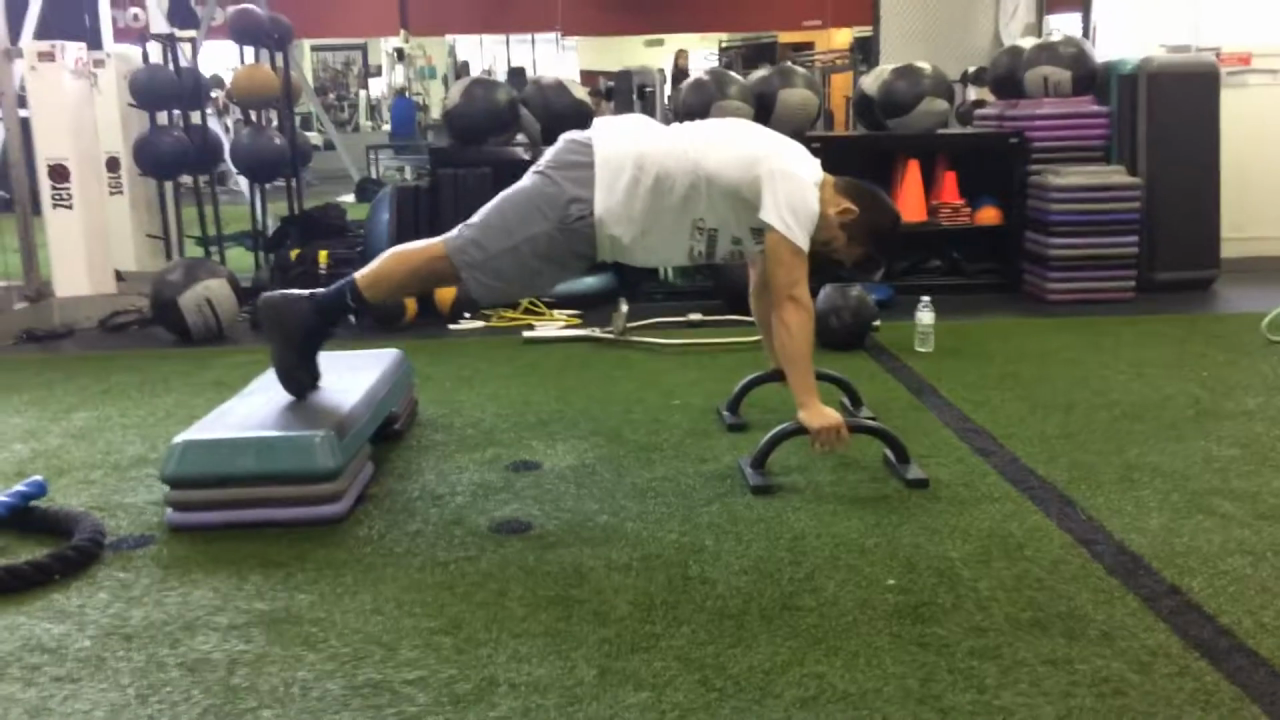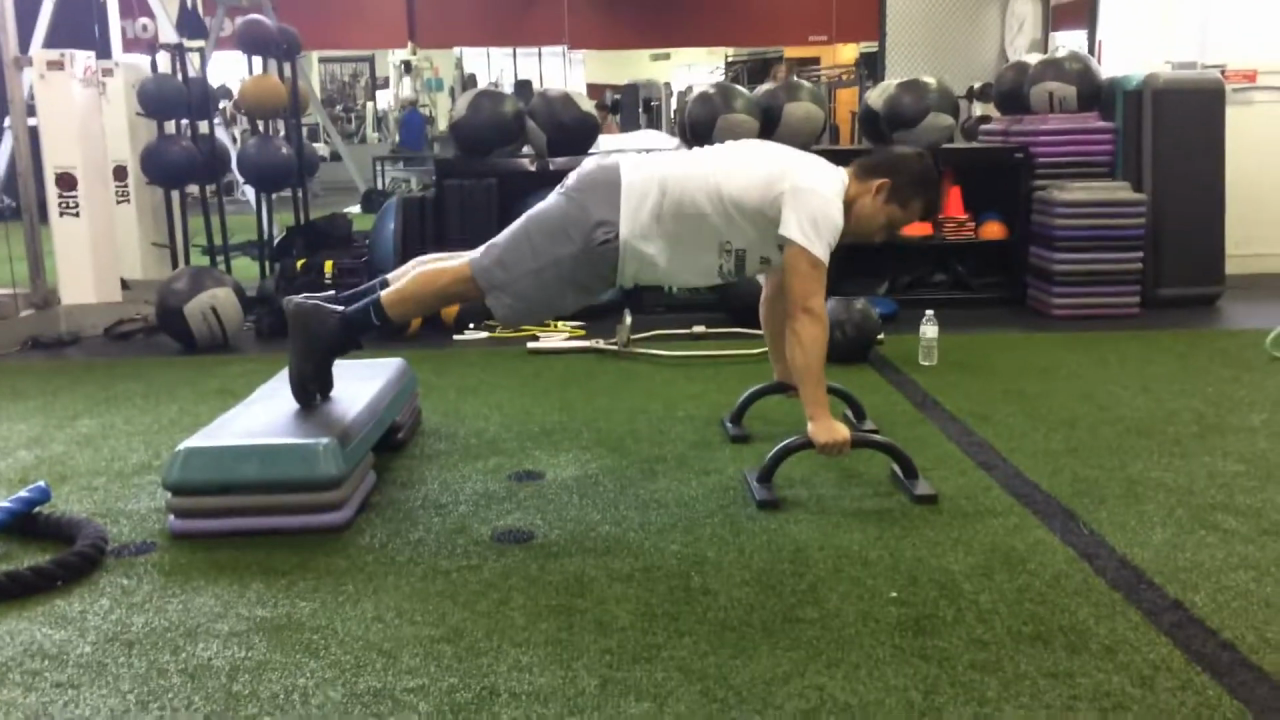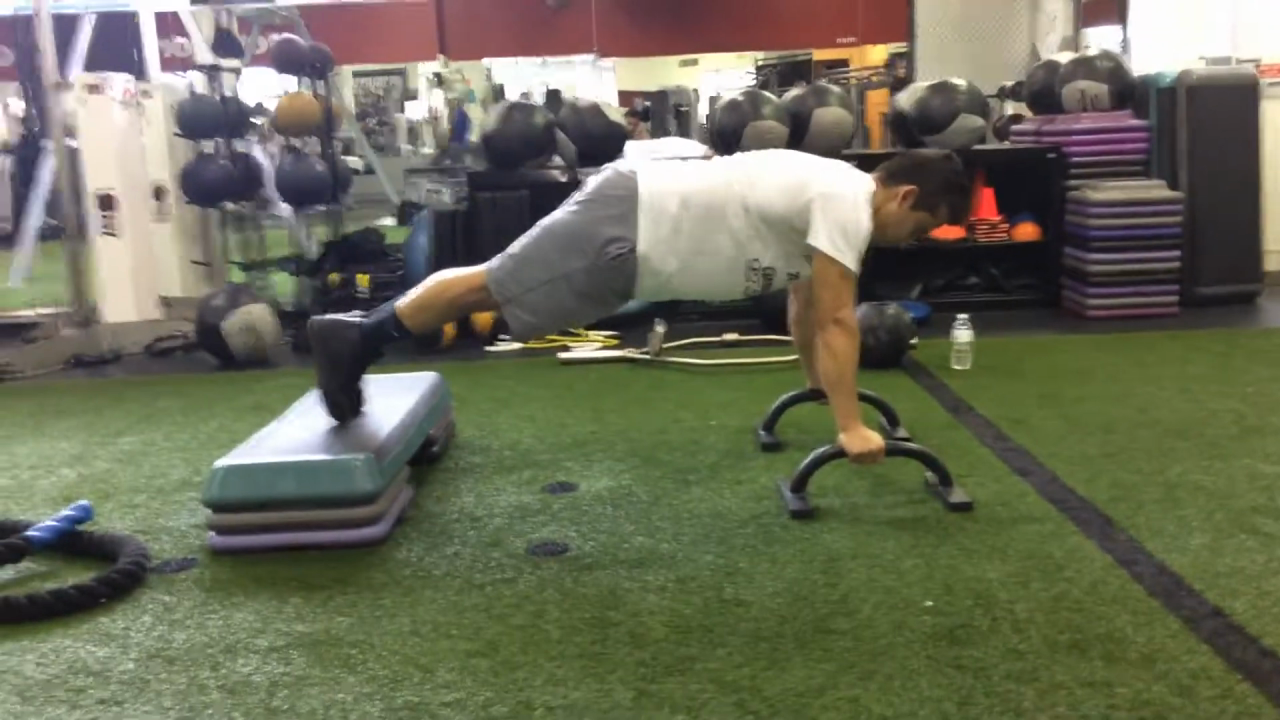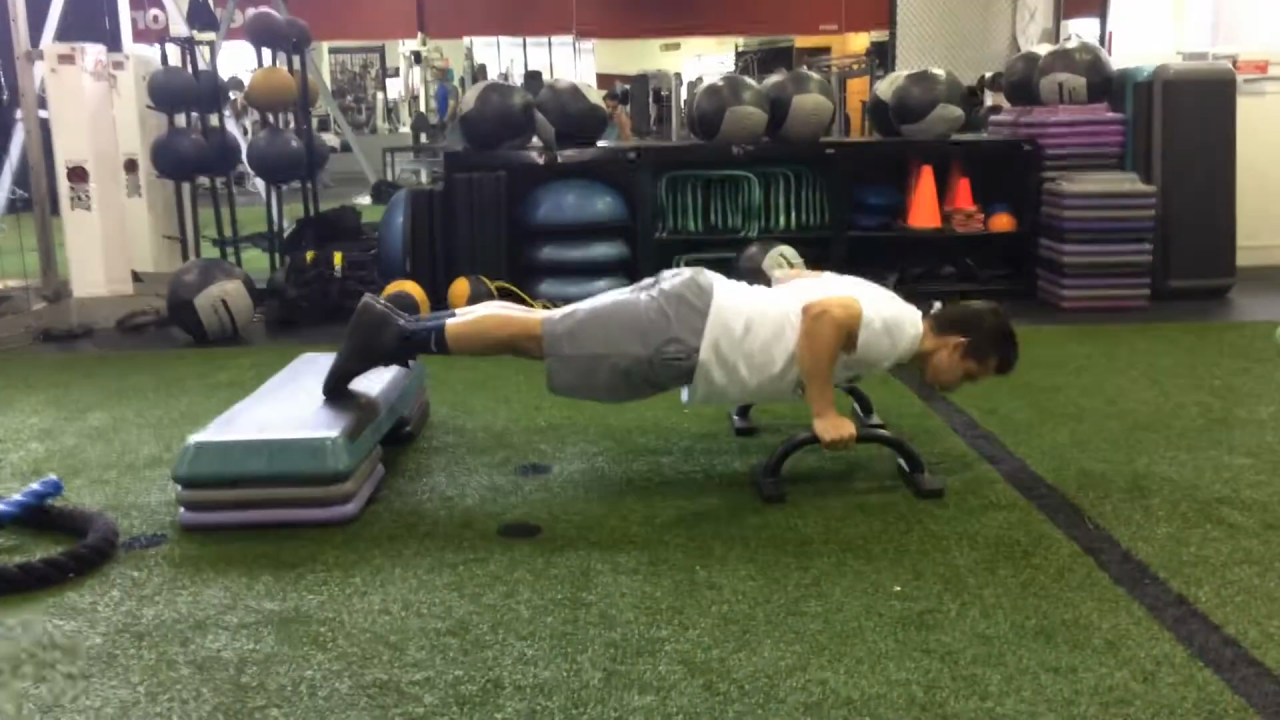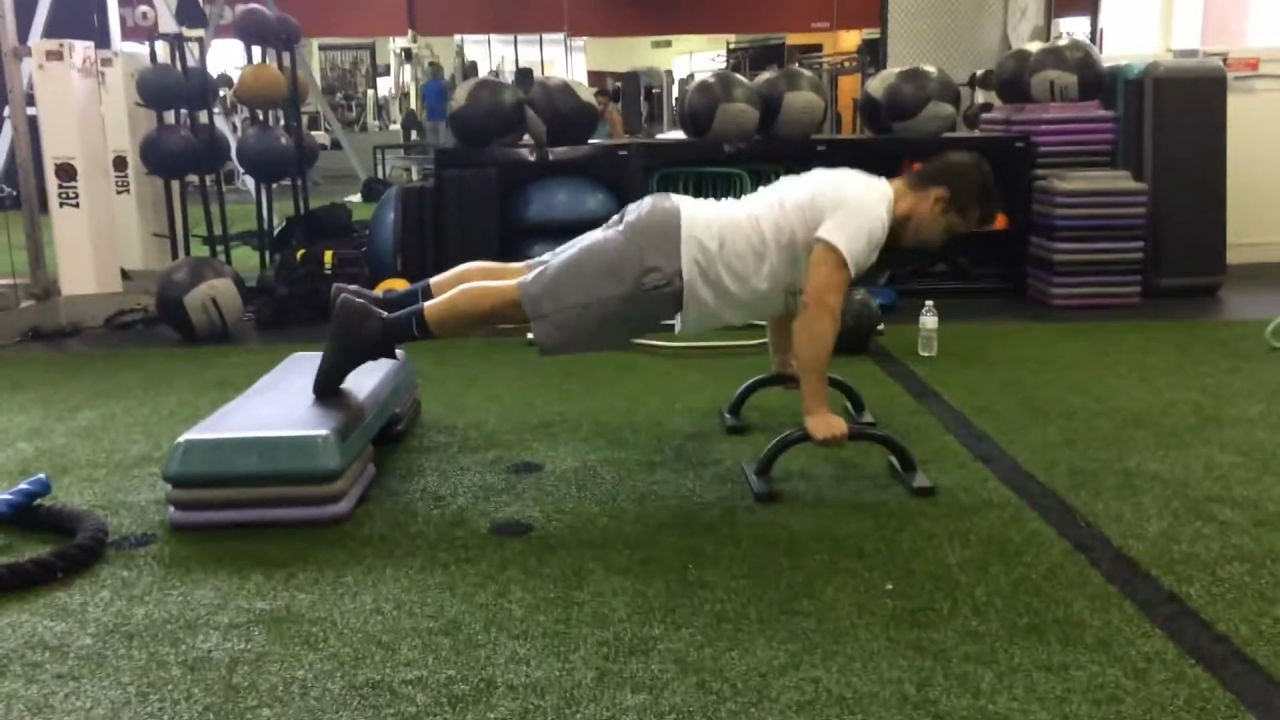
dt=1s
person 1, frame 1
left shoulder: (780, 181)
right shoulder: (797, 190)
left elbow: (764, 282)
right elbow: (791, 300)
left wrist: (782, 366)
right wrist: (808, 402)
left hip: (603, 177)
right hip: (591, 188)
left knee: (457, 255)
right knee: (451, 256)
left ankle: (315, 307)
right ankle: (307, 312)
person 1, frame 2
left shoulder: (806, 187)
right shoulder: (821, 200)
left elbow: (778, 292)
right elbow: (807, 311)
left wrist: (785, 373)
right wrist: (819, 415)
left hip: (618, 206)
right hip: (611, 217)
left knee: (476, 269)
right knee: (475, 278)
left ankle: (340, 306)
right ankle: (332, 325)
person 1, frame 3
left shoulder: (832, 195)
right shoulder: (850, 206)
left elbow: (806, 304)
right elbow: (837, 320)
left wrist: (815, 383)
right wrist: (850, 425)
left hip: (636, 212)
right hip: (628, 226)
left knee: (495, 282)
right knee: (491, 287)
left ankle: (363, 331)
right ankle: (354, 340)
person 1, frame 4
left shoulder: (884, 313)
right shoulder: (897, 330)
left elbow: (789, 280)
right elbow: (821, 314)
left wrist: (797, 372)
right wrist: (823, 410)
left hip: (698, 305)
right hip: (691, 332)
left knee: (542, 327)
right knee: (536, 335)
left ankle: (399, 325)
right ankle: (392, 332)
person 1, frame 5
left shoulder: (851, 190)
right shoulder: (869, 209)
left elbow: (789, 276)
right elbow: (817, 306)
left wrist: (784, 362)
right wrist: (815, 410)
left hip: (666, 235)
right hip: (664, 260)
left knee: (517, 279)
right knee: (517, 301)
left ankle: (374, 303)
right ankle: (374, 329)
